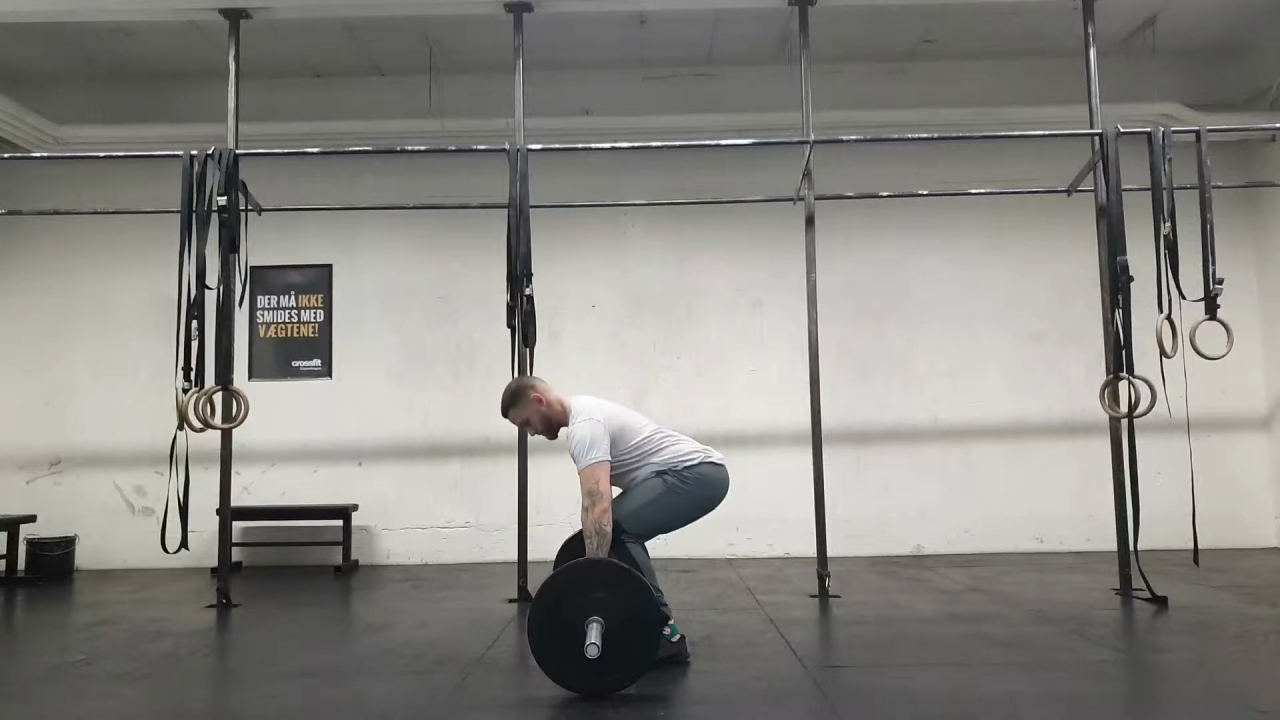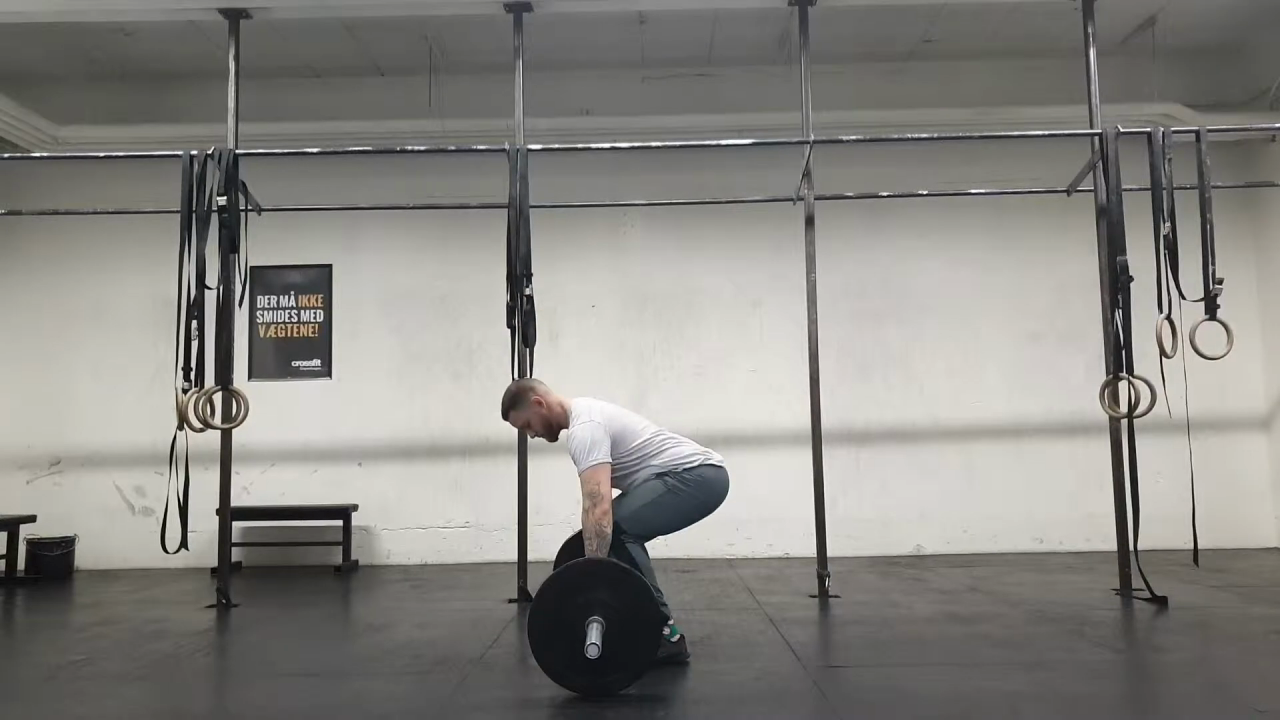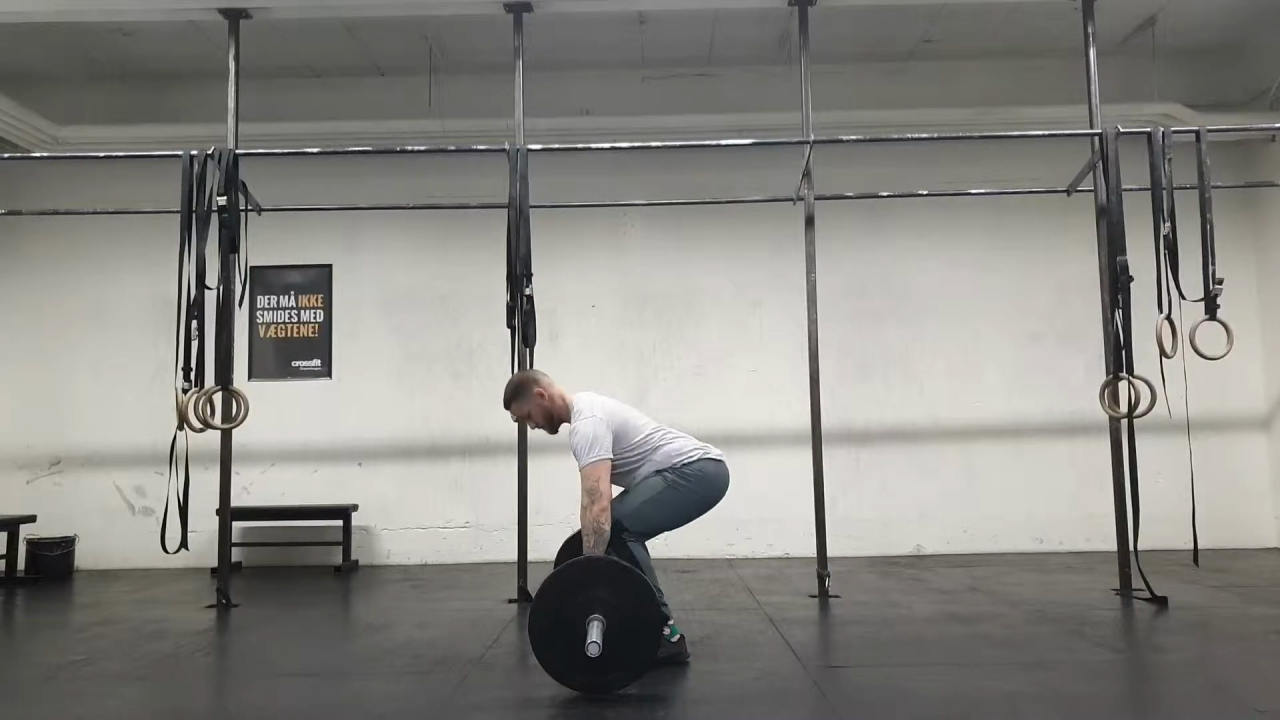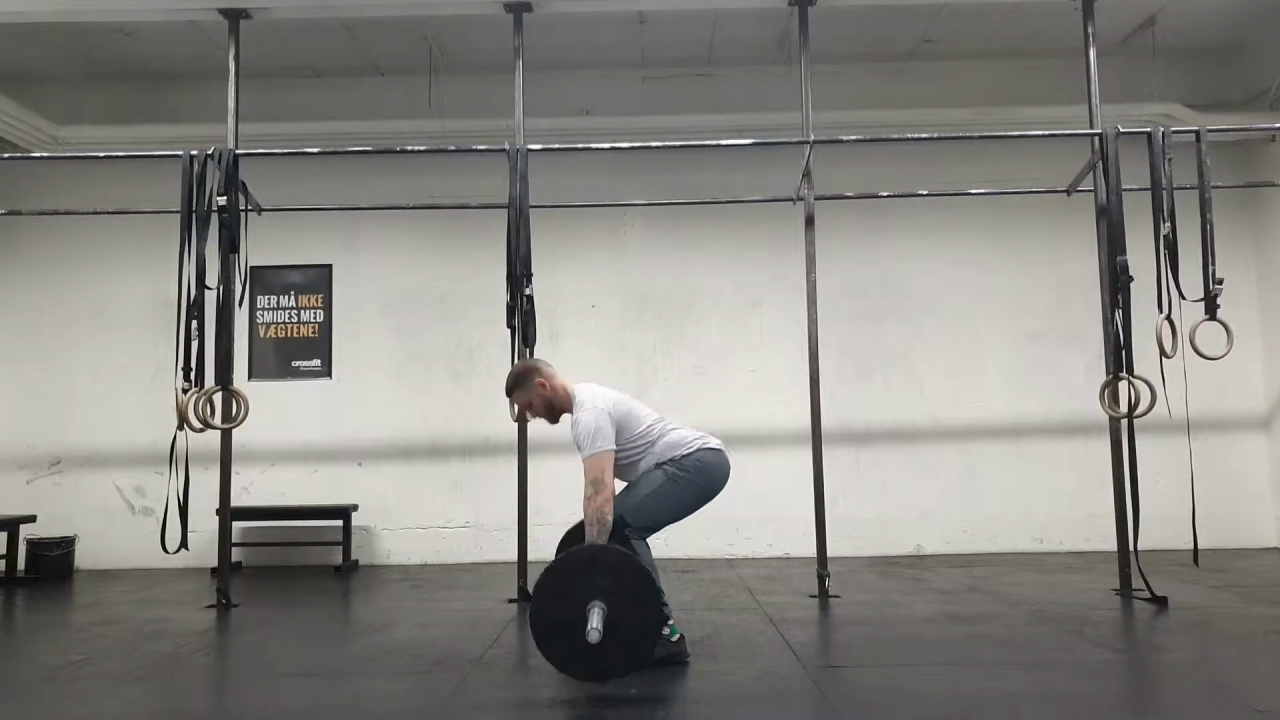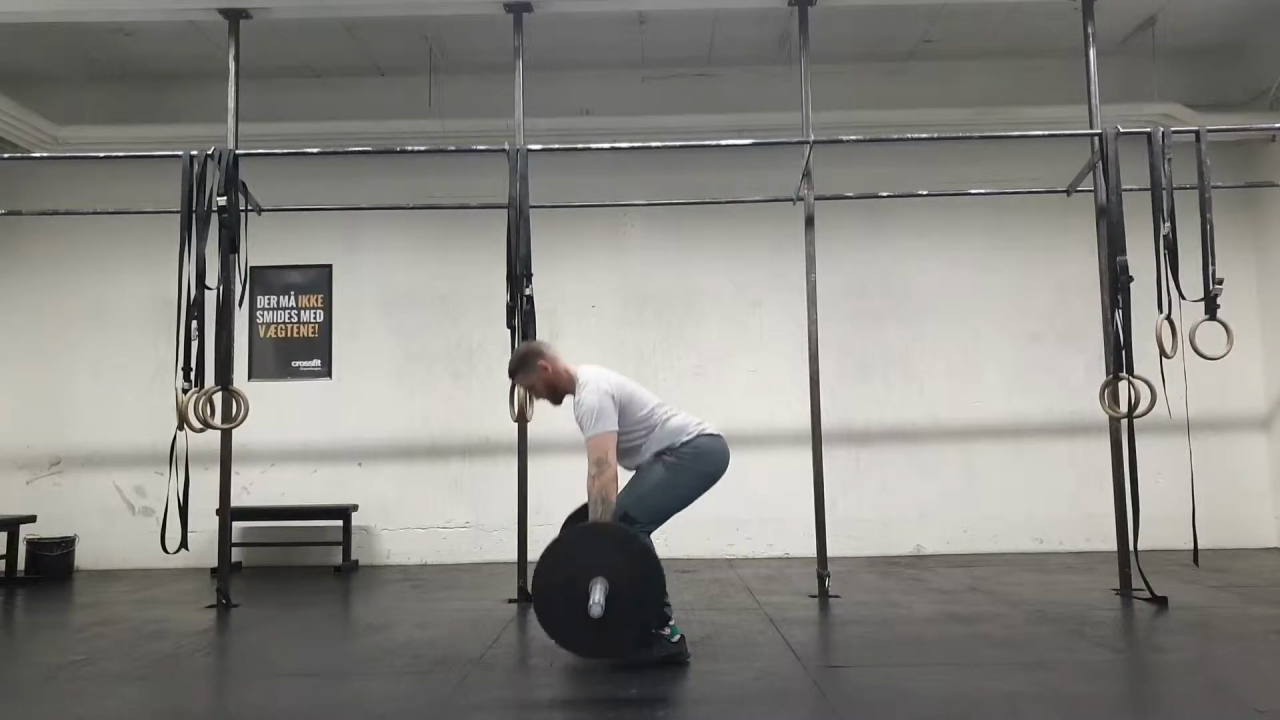
dt=0.1s
person 1, frame 1
left shoulder: (583, 427)
right shoulder: (584, 411)
left elbow: (596, 507)
right elbow: (601, 503)
left hip: (697, 475)
right hip: (701, 472)
left knee: (615, 530)
right knee: (619, 528)
left ankle: (663, 633)
person 1, frame 2
left shoulder: (584, 429)
right shoulder: (584, 413)
left elbow: (597, 509)
right elbow: (600, 507)
left hip: (698, 477)
right hip: (701, 473)
left knee: (616, 531)
right knee: (619, 529)
left ankle: (663, 633)
person 1, frame 3
left shoulder: (586, 424)
right shoulder: (586, 408)
left elbow: (596, 506)
right elbow: (599, 503)
left hip: (698, 472)
right hip: (703, 469)
left knee: (617, 529)
right knee: (621, 526)
left ankle: (663, 633)
person 1, frame 4
left shoulder: (589, 413)
right shoulder: (588, 400)
left elbow: (599, 495)
right elbow: (601, 490)
left hip: (697, 463)
right hip: (698, 460)
left knee: (622, 529)
right knee: (622, 527)
left ankle: (665, 634)
person 1, frame 5
left shoulder: (591, 394)
right shoulder: (590, 383)
left elbow: (602, 475)
right elbow: (604, 472)
left hip: (697, 451)
right hip: (700, 449)
left knee: (625, 525)
right knee: (626, 523)
left ankle: (665, 633)
